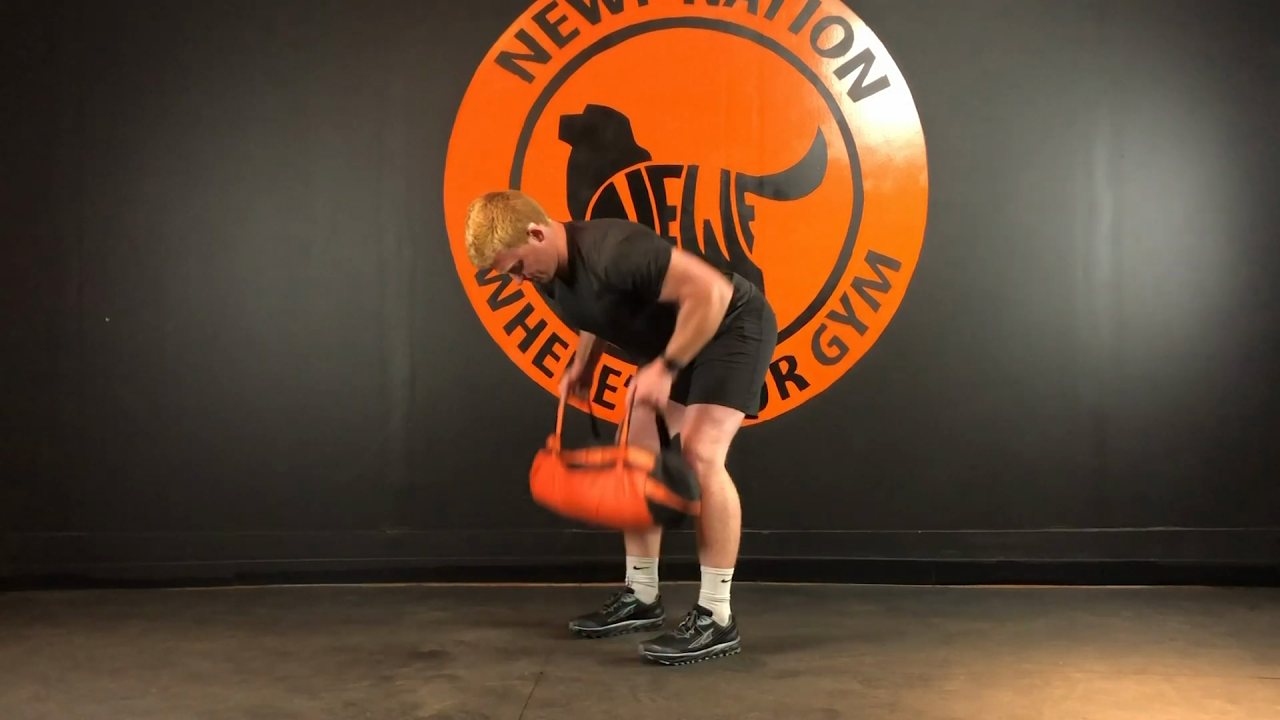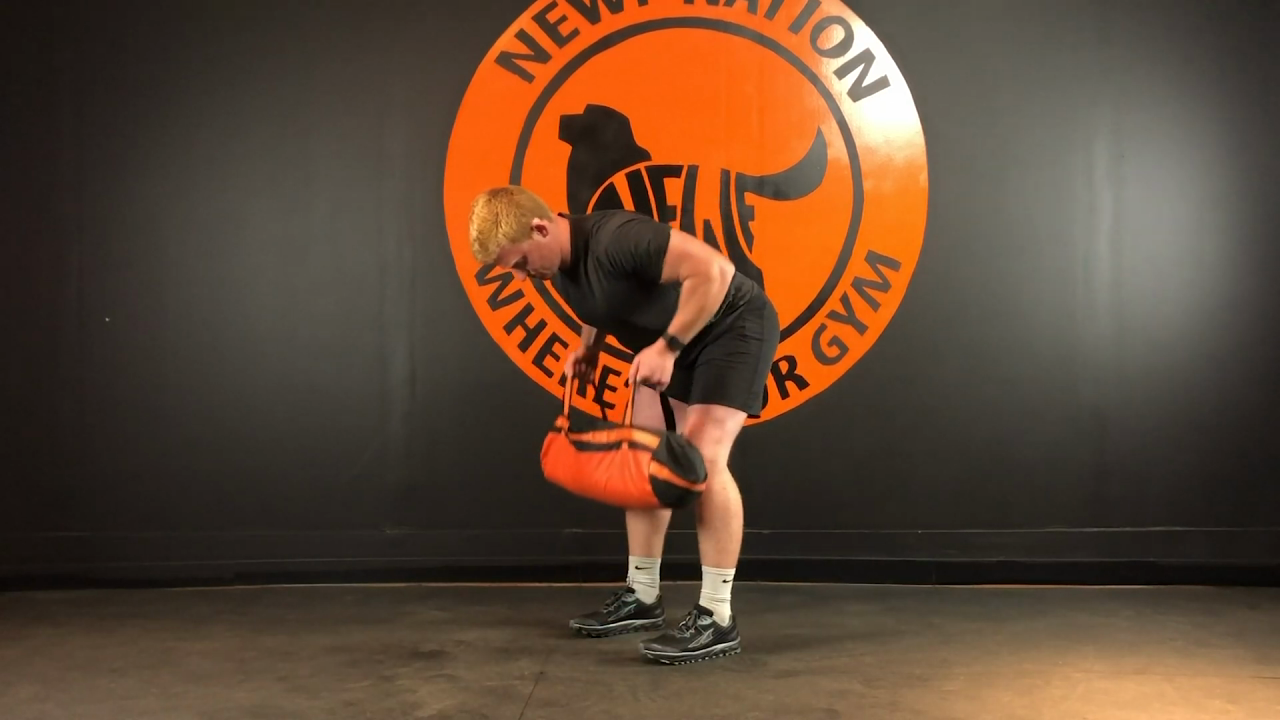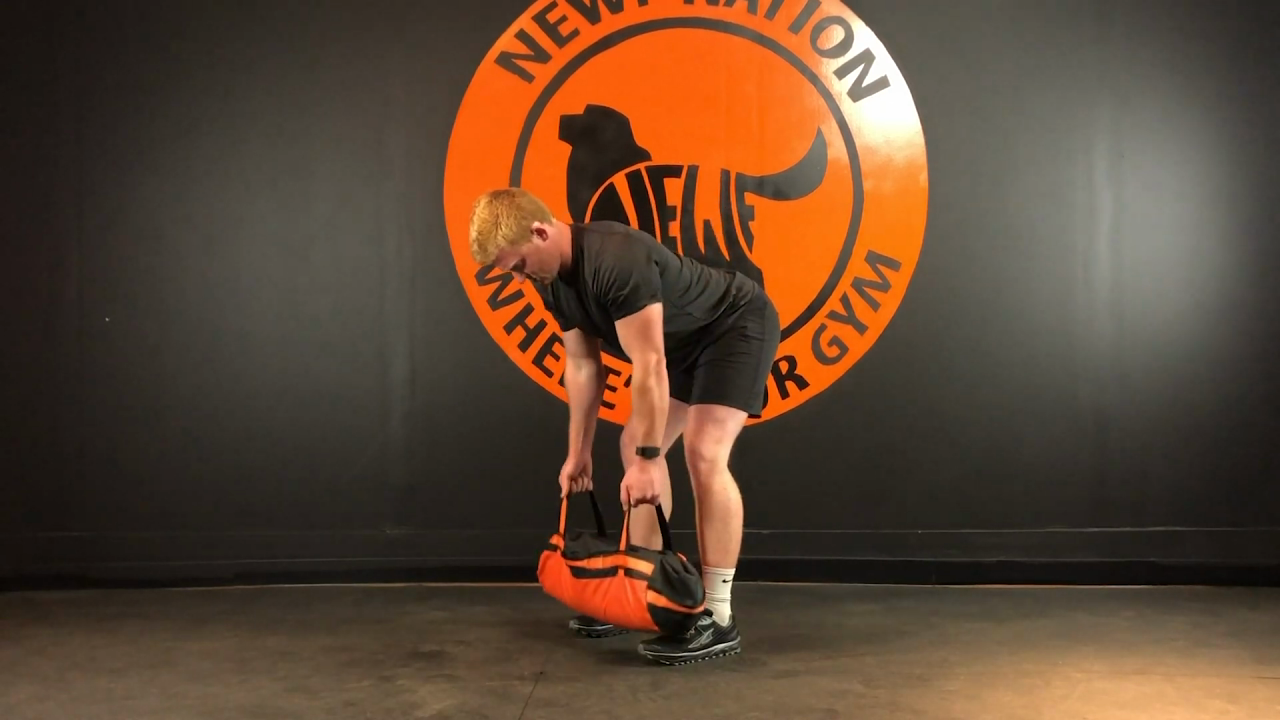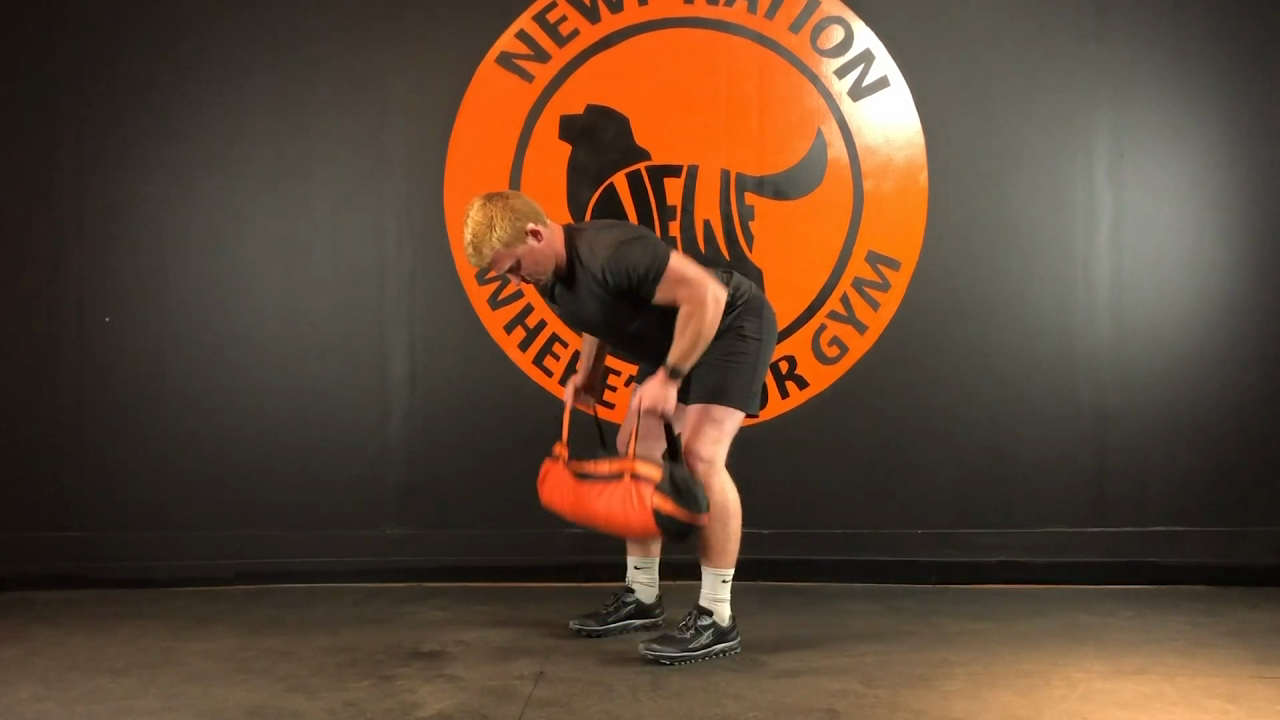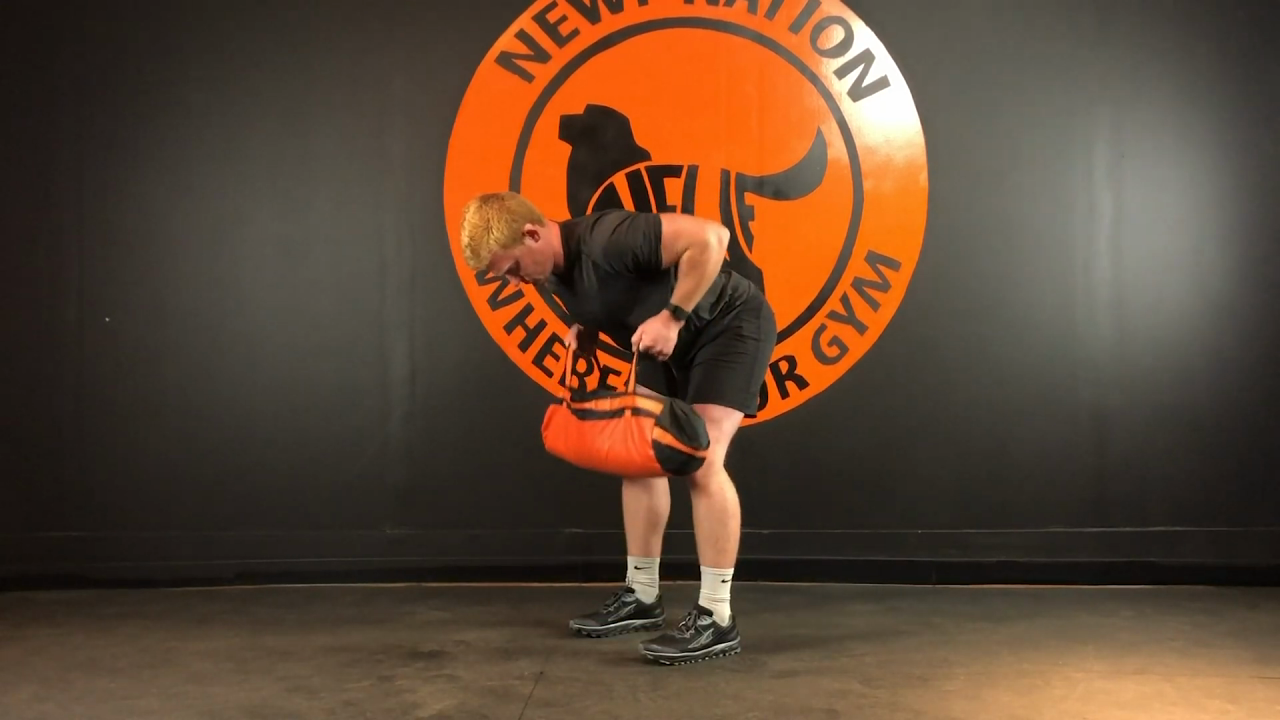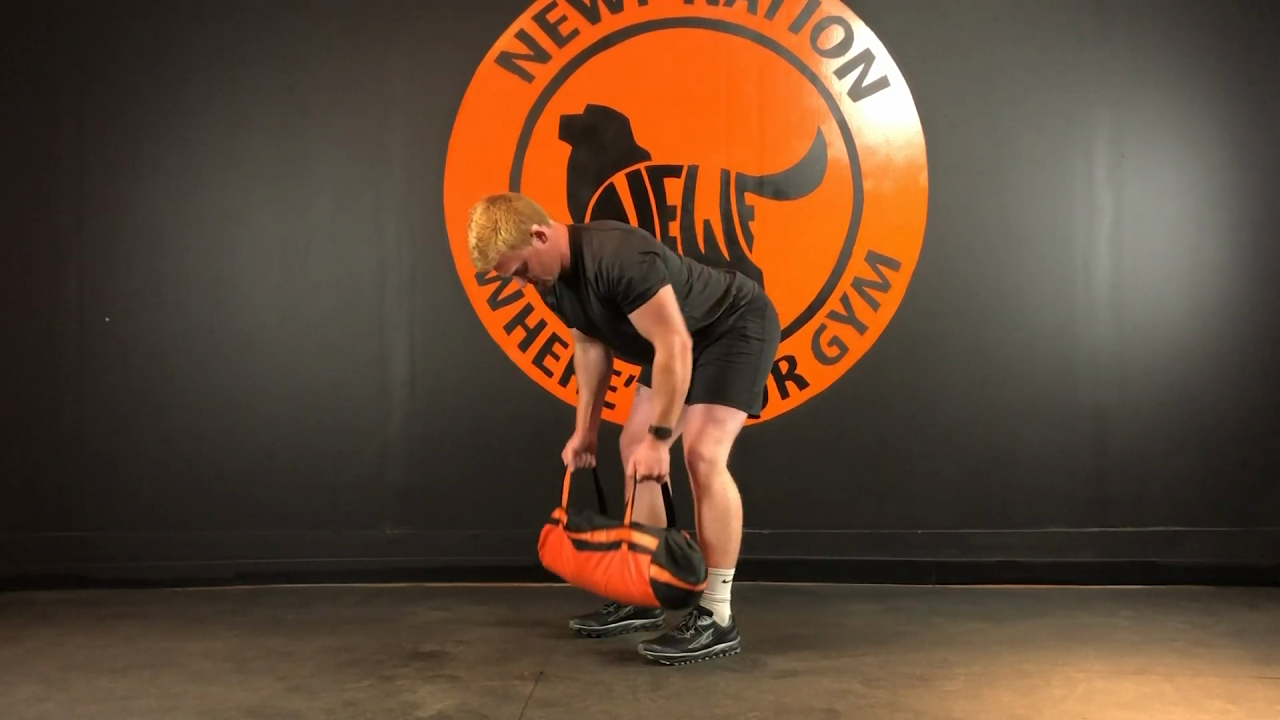
dt=0.7s
person 1, frame 1
left shoulder: (612, 252)
right shoulder: (552, 272)
left elbow: (712, 293)
left wrist: (666, 369)
right wrist: (582, 366)
left hip: (733, 325)
right hip: (675, 341)
left knee: (701, 454)
right knee: (634, 450)
left ankle: (716, 617)
right ankle: (641, 596)
person 1, frame 2
left shoulder: (615, 239)
right shoulder: (559, 262)
left elbow: (714, 270)
left wrist: (668, 347)
right wrist: (589, 345)
left hip: (735, 325)
right hip: (678, 339)
left knee: (703, 455)
left ankle: (717, 617)
right ankle: (642, 596)
person 1, frame 3
left shoulder: (616, 260)
right shoulder: (554, 280)
left elbow: (648, 365)
right elbow: (582, 364)
left wrist: (646, 459)
right wrist: (578, 452)
left hip: (737, 325)
right hip: (682, 339)
left knee: (704, 455)
right knee: (633, 445)
left ankle: (717, 618)
person 1, frame 4
left shoulder: (610, 253)
right shoulder: (550, 277)
left elbow: (707, 296)
left wrist: (669, 377)
right wrist: (587, 375)
left hip: (733, 325)
right hip: (669, 339)
left knee: (702, 455)
right knee: (635, 448)
left ankle: (717, 618)
right ankle: (642, 595)
person 1, frame 5
left shoulder: (607, 240)
right shoulder: (554, 269)
left elbow: (711, 239)
left wrist: (671, 317)
right wrist: (586, 329)
left hip: (731, 323)
right hip: (675, 337)
left knee: (700, 454)
left ankle: (717, 618)
right ankle: (642, 597)
person 1, frame 6
left shoulder: (616, 257)
right shoulder: (553, 282)
left elbow: (676, 346)
right elbow: (592, 343)
left wrist: (659, 438)
right wrist: (585, 428)
left hip: (736, 325)
right hip: (677, 340)
left knee: (703, 455)
right knee: (633, 449)
left ankle: (717, 618)
